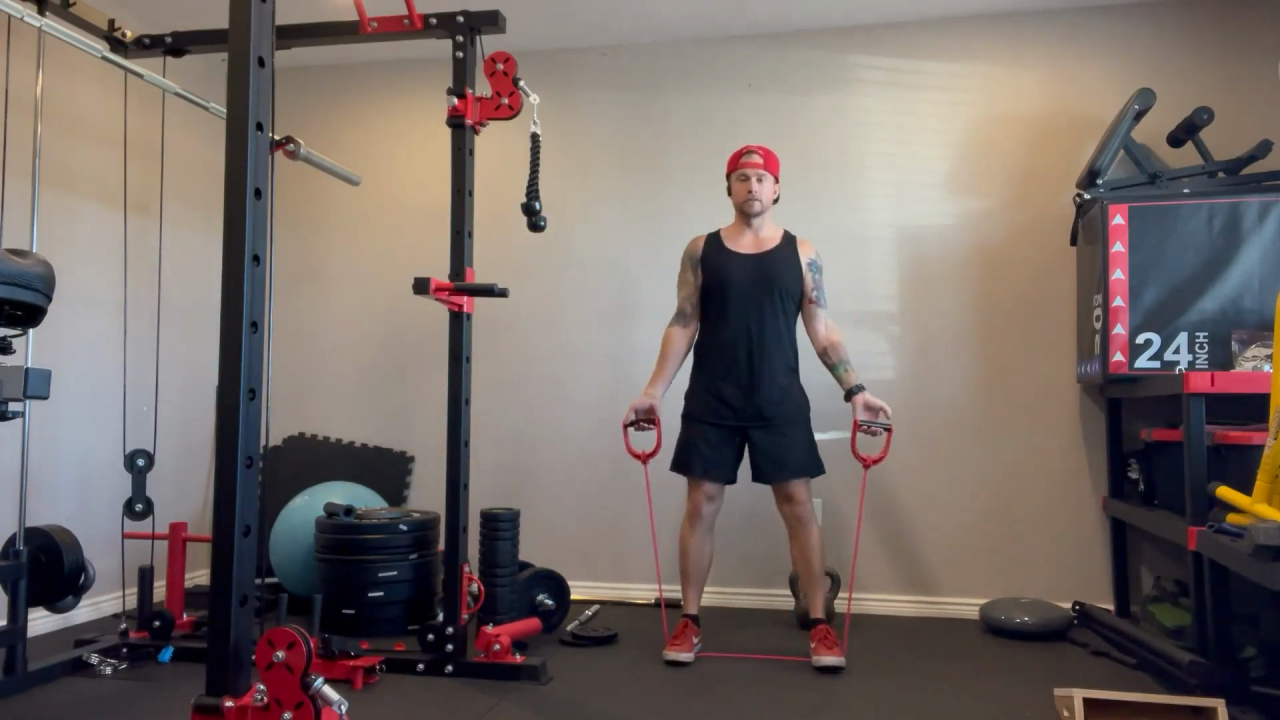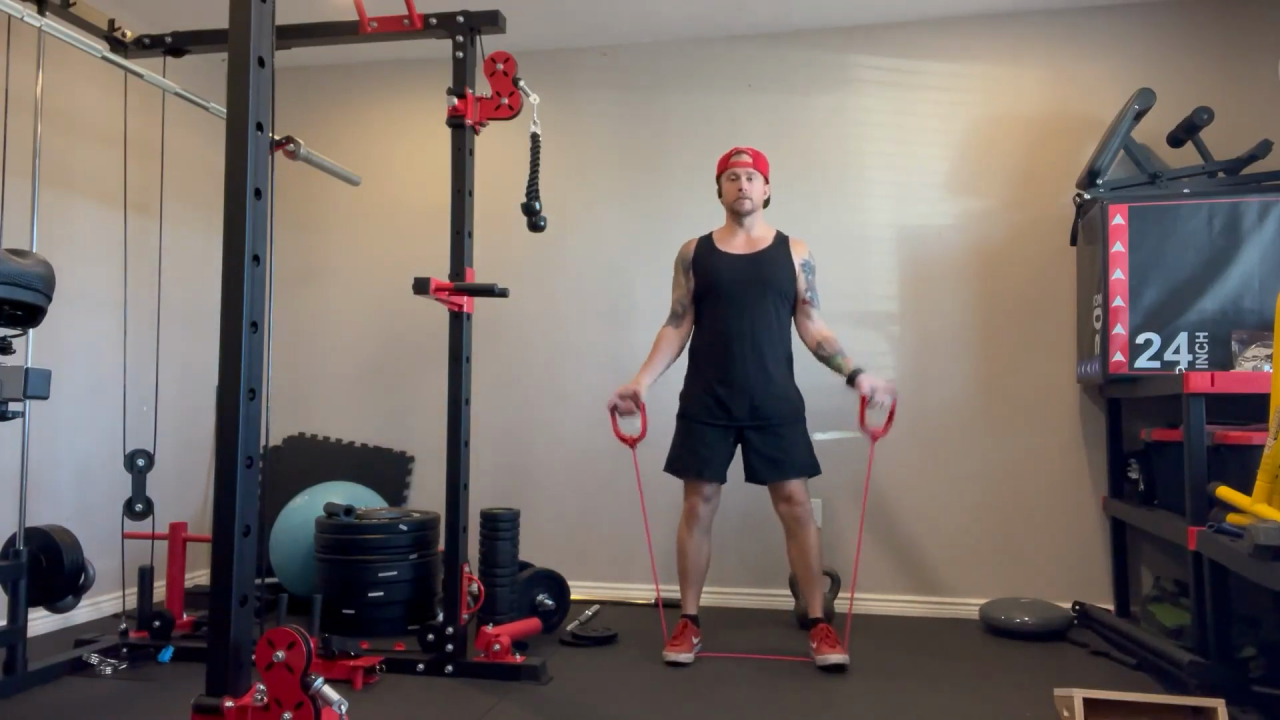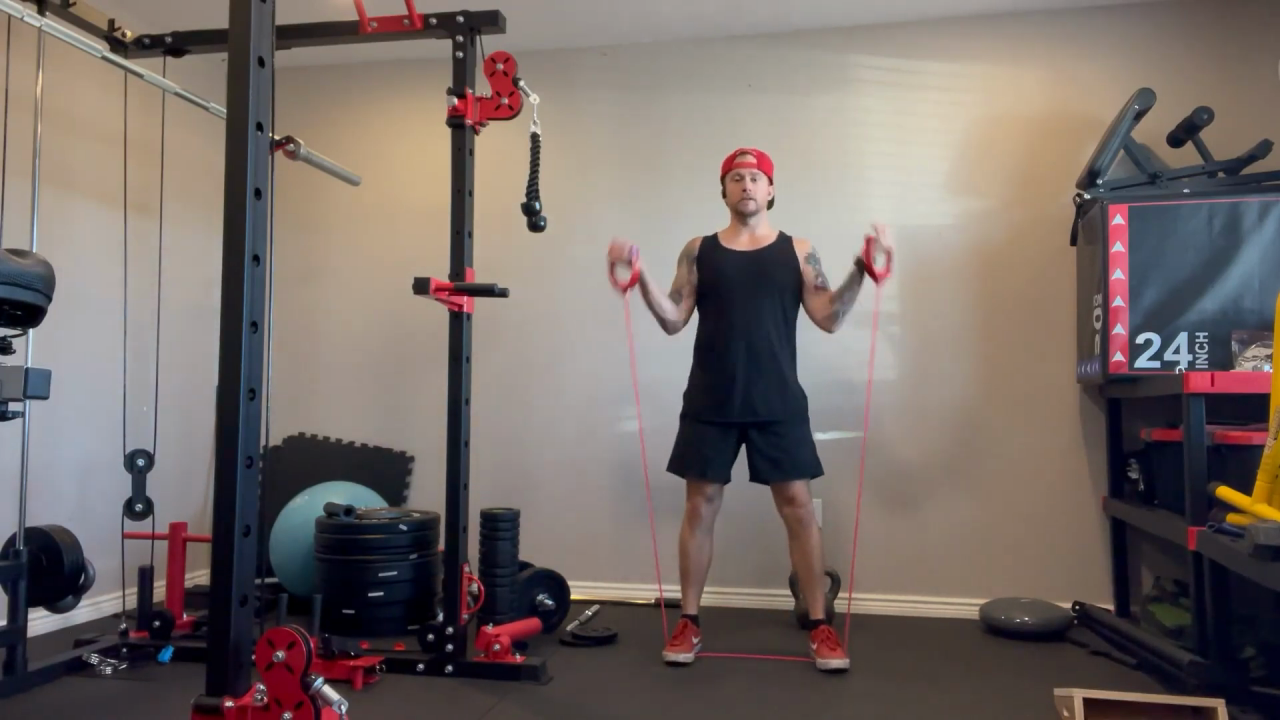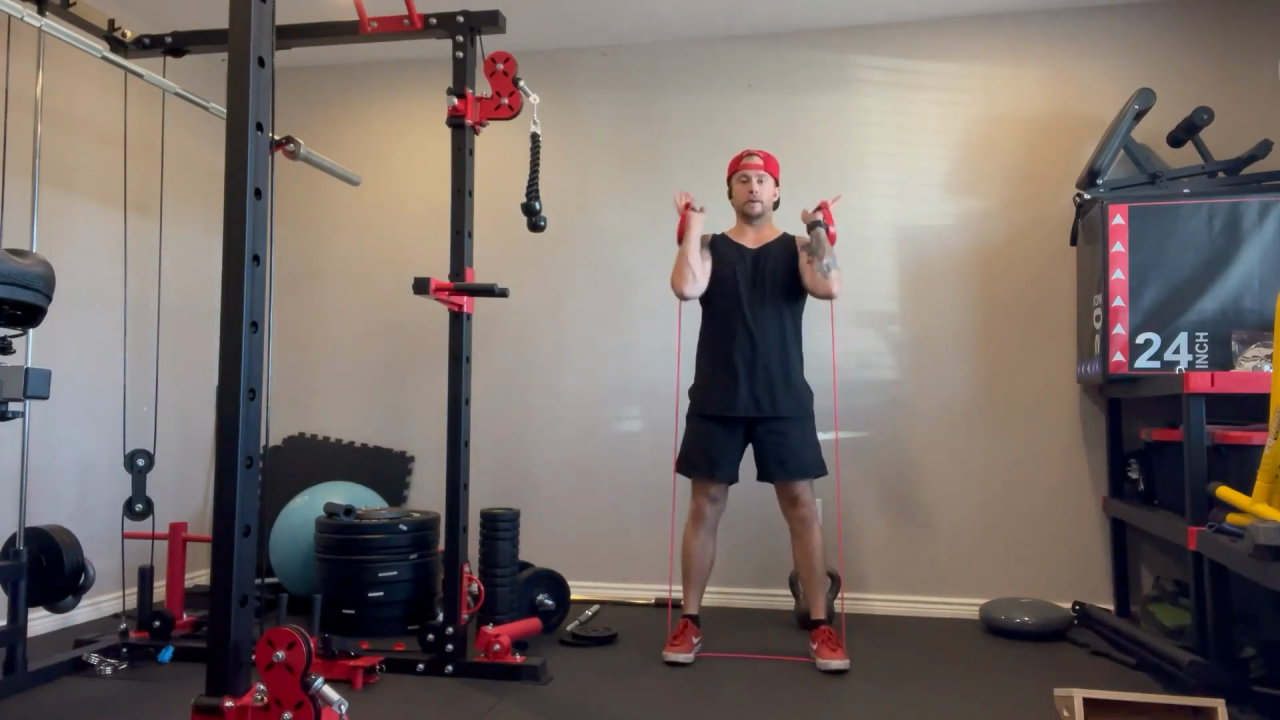
dt=0.2s
person 1, frame 1
left shoulder: (802, 253)
right shoulder: (701, 250)
left elbow: (821, 329)
right elbow: (683, 326)
left wrist: (854, 391)
right wrist: (653, 391)
left hip: (780, 403)
right hip: (711, 402)
left knee: (799, 507)
right knee: (701, 506)
left ankle: (819, 625)
right ankle: (689, 621)
person 1, frame 2
left shoulder: (793, 252)
right shoulder: (693, 253)
left elbow: (812, 327)
right elbow: (677, 327)
left wrist: (854, 374)
right wrist: (641, 380)
left hip: (775, 403)
right hip: (706, 403)
left knee: (796, 507)
right knee: (697, 506)
left ankle: (818, 624)
right ankle: (689, 621)
person 1, frame 3
left shoulder: (797, 251)
right shoulder: (698, 251)
left elbow: (828, 318)
right elbow: (673, 319)
left wrist: (861, 270)
right wrist: (642, 275)
left hip: (778, 402)
right hip: (710, 402)
left knee: (798, 507)
right knee: (700, 506)
left ankle: (820, 626)
right ankle: (689, 622)
person 1, frame 4
left shoulder: (797, 247)
right shoulder: (709, 246)
left elbow: (828, 288)
right elbow: (686, 288)
left wrist: (817, 228)
right wrist: (691, 229)
left hip: (784, 401)
right hip: (717, 399)
left knee: (801, 507)
right knee: (705, 507)
left ankle: (821, 627)
right ankle: (690, 621)
